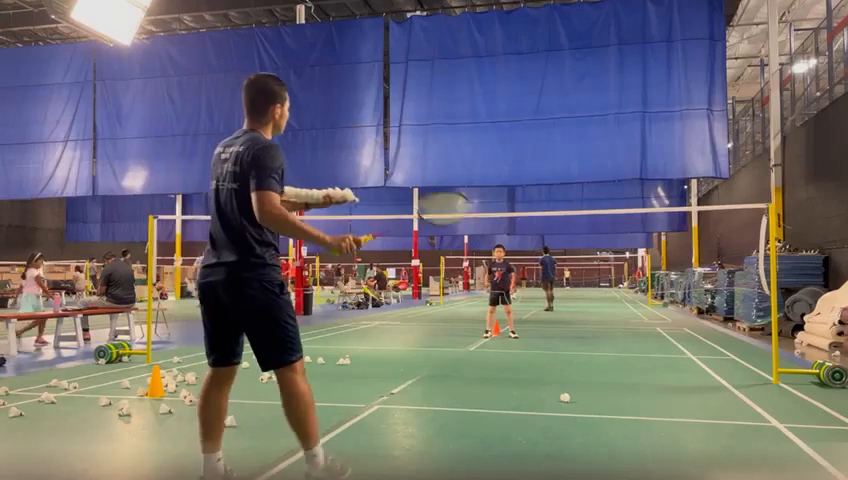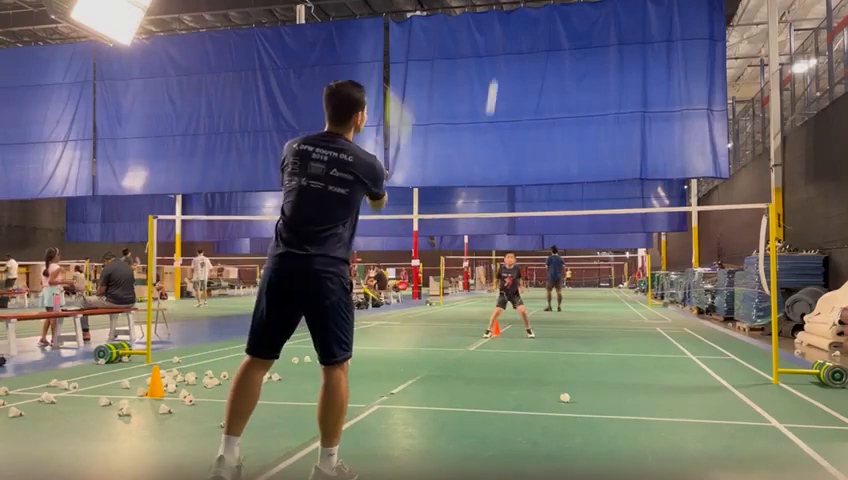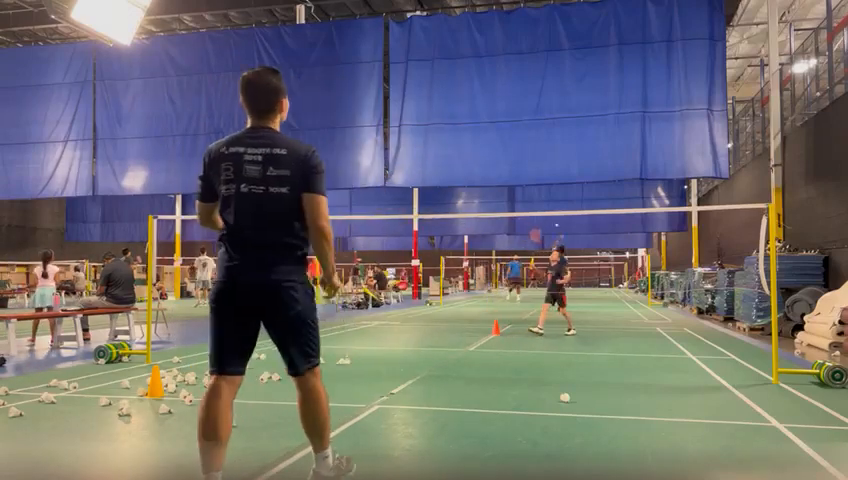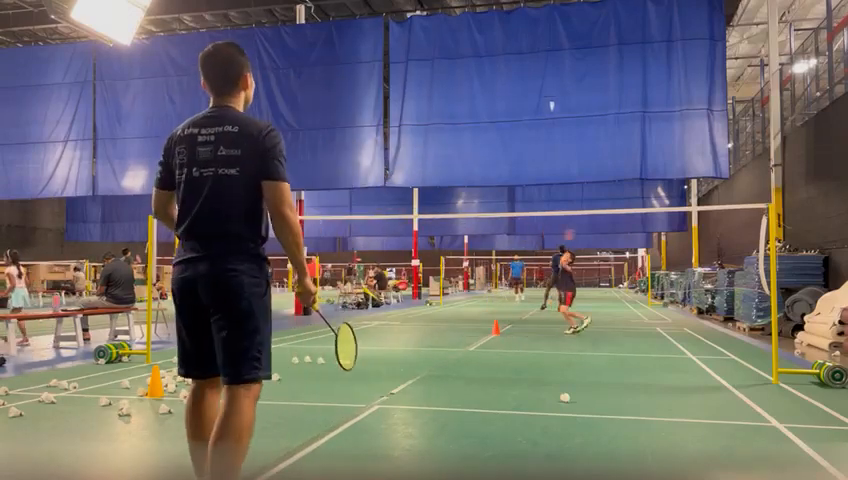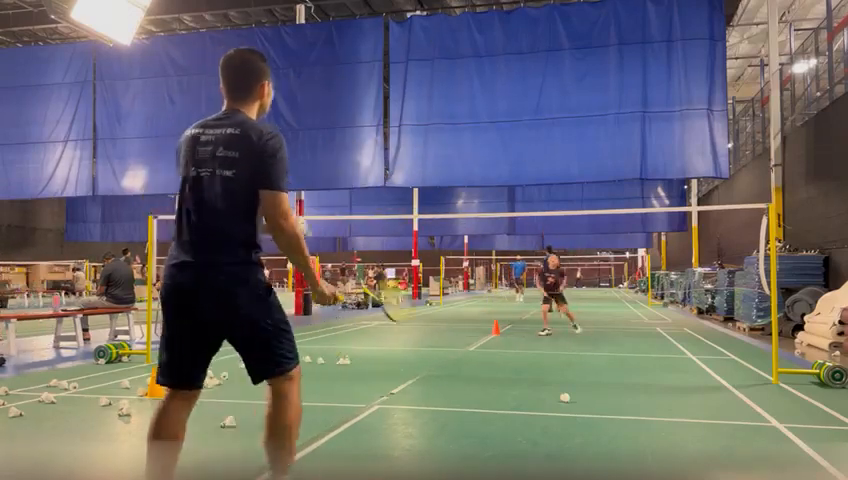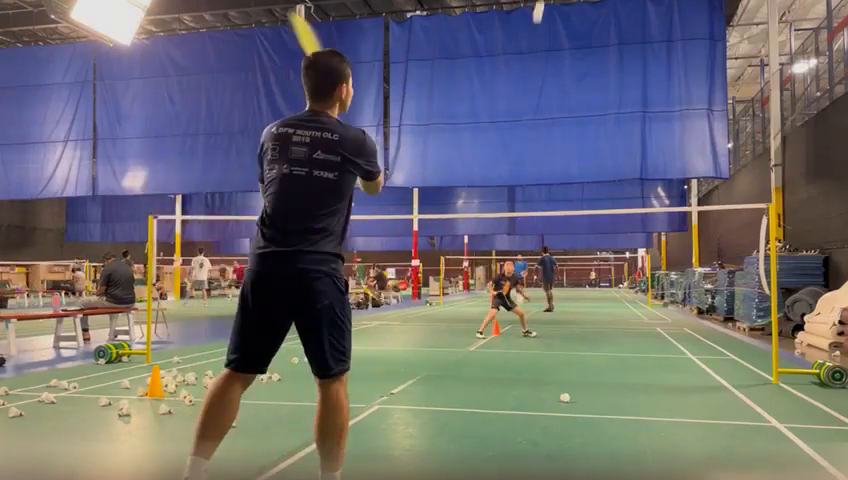
dt=0.7s
person 1, frame 1
left shoulder: (223, 150)
right shoulder: (264, 150)
right elbow: (267, 212)
left wrist: (314, 200)
right wrist: (325, 241)
left hip: (213, 275)
right hip: (252, 277)
left knee: (220, 371)
right knee: (290, 369)
person 1, frame 2
left shoulder: (294, 149)
right shoulder: (368, 164)
right elbow: (379, 203)
right wrist: (374, 186)
left hip: (281, 266)
right hip: (326, 274)
left knee: (256, 360)
right knee: (335, 367)
person 1, frame 3
left shoulder: (216, 154)
right shoulder: (303, 157)
left elbow: (205, 217)
right elbow: (319, 224)
right wrist: (330, 273)
left hip: (232, 279)
right hip: (284, 278)
left knee: (223, 379)
right knee: (307, 373)
person 1, frame 4
left shoulder: (179, 137)
right shoulder: (261, 135)
left elbow: (161, 209)
right elbow: (282, 212)
right wrist: (303, 275)
left hip: (189, 271)
right hip: (239, 272)
left knee: (205, 383)
right knee: (243, 387)
person 1, frame 5
left shoulder: (191, 137)
right shoulder: (264, 139)
right elbow: (280, 222)
right wrist: (316, 282)
left hip: (181, 277)
right hip: (234, 278)
left knee: (179, 393)
right knee: (285, 379)
person 1, frame 6
left shoulder: (272, 133)
right shoulder: (355, 141)
right elbow: (374, 182)
right wrist: (357, 178)
left hip: (266, 267)
right hip: (318, 272)
left knee: (236, 373)
right knee: (332, 381)
